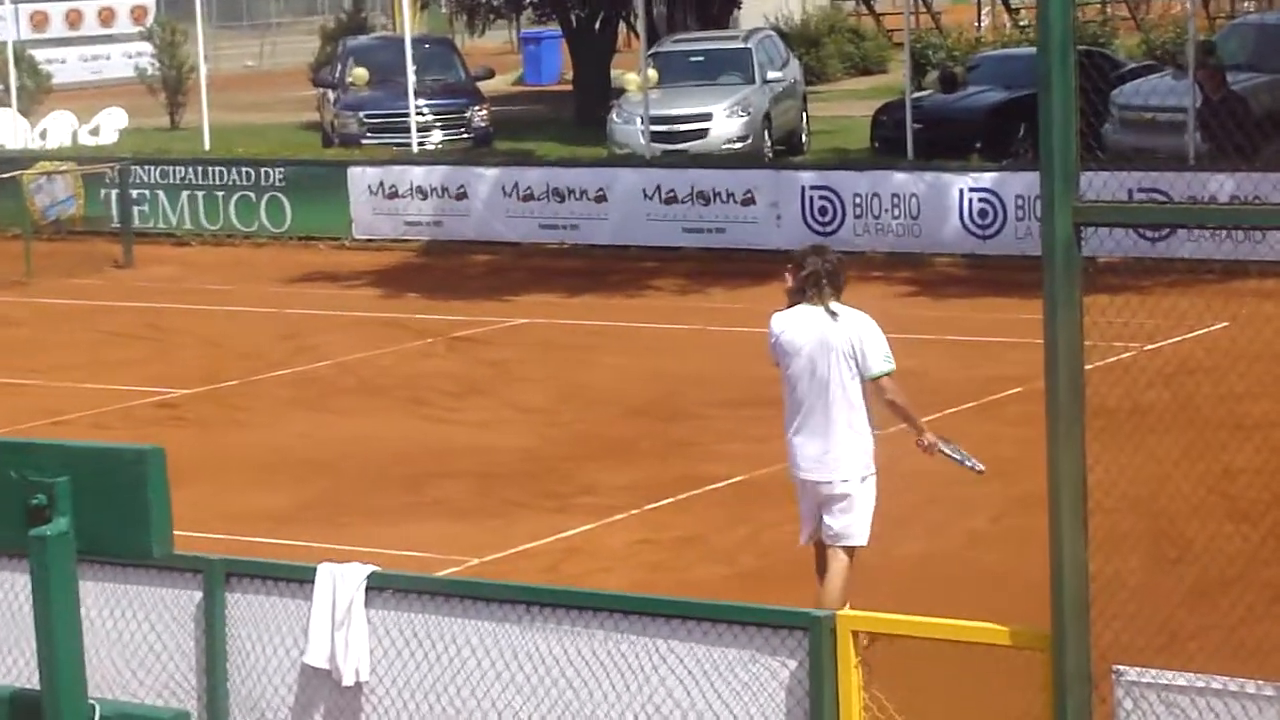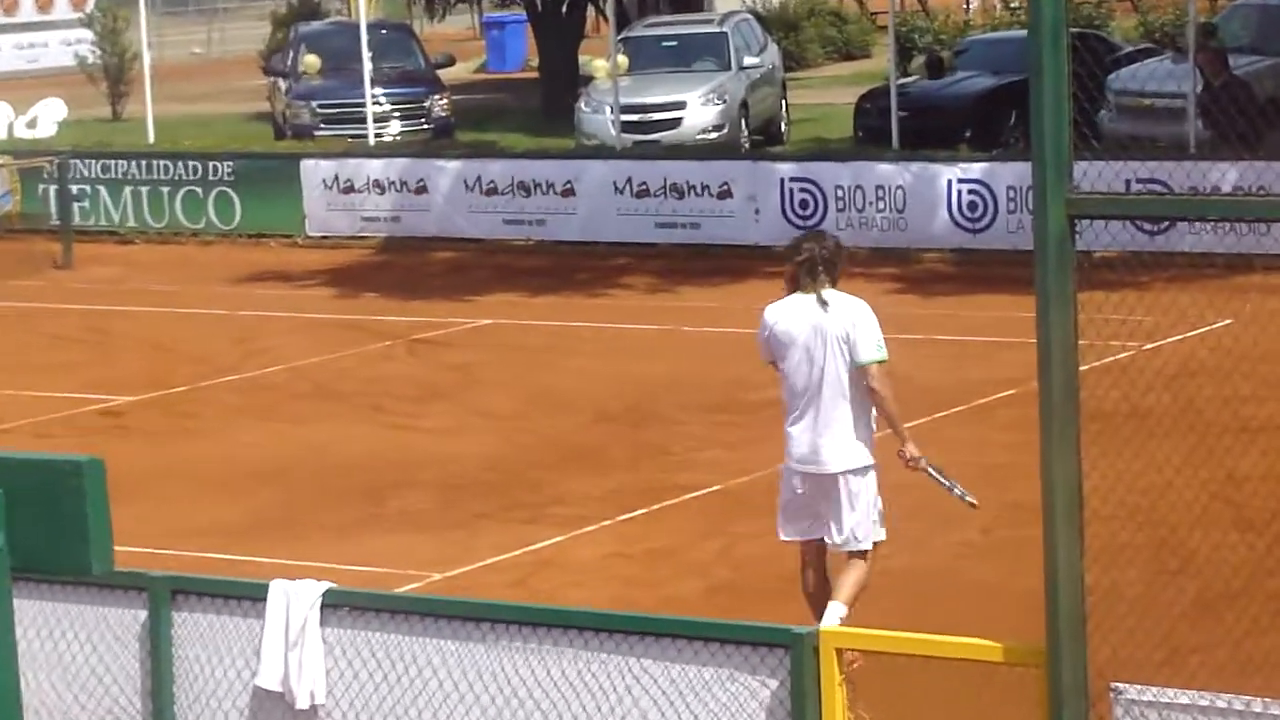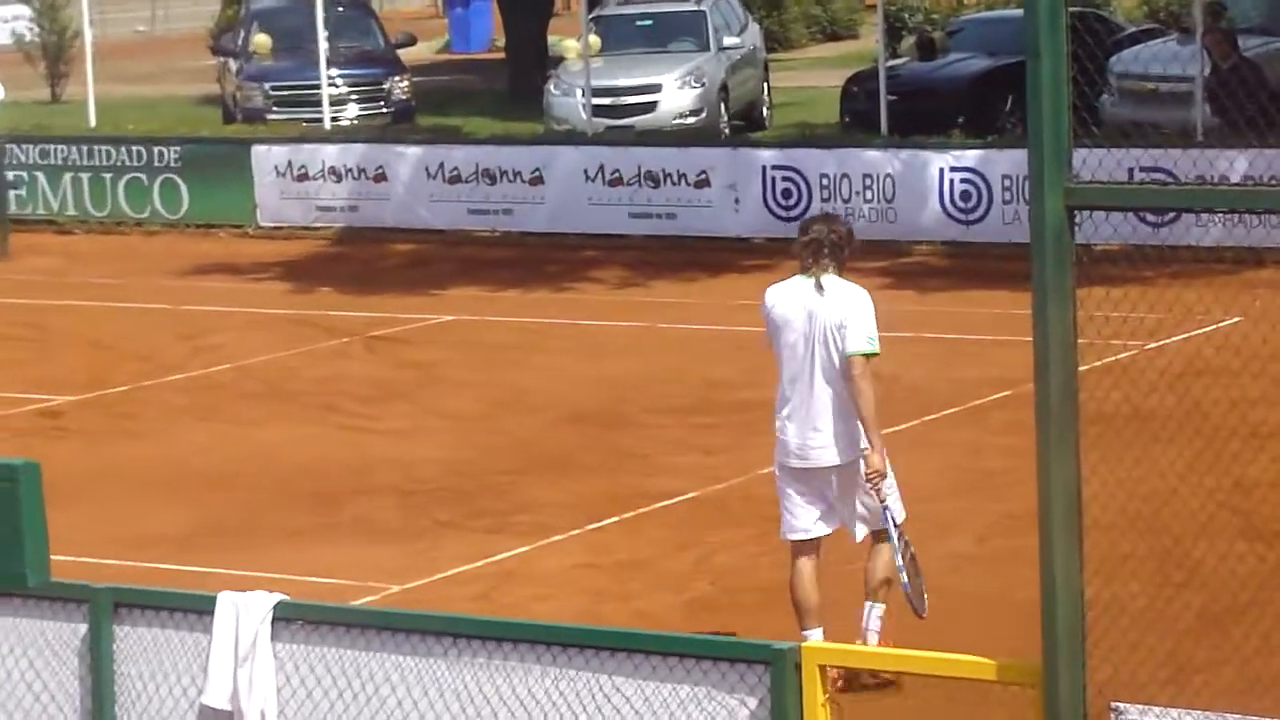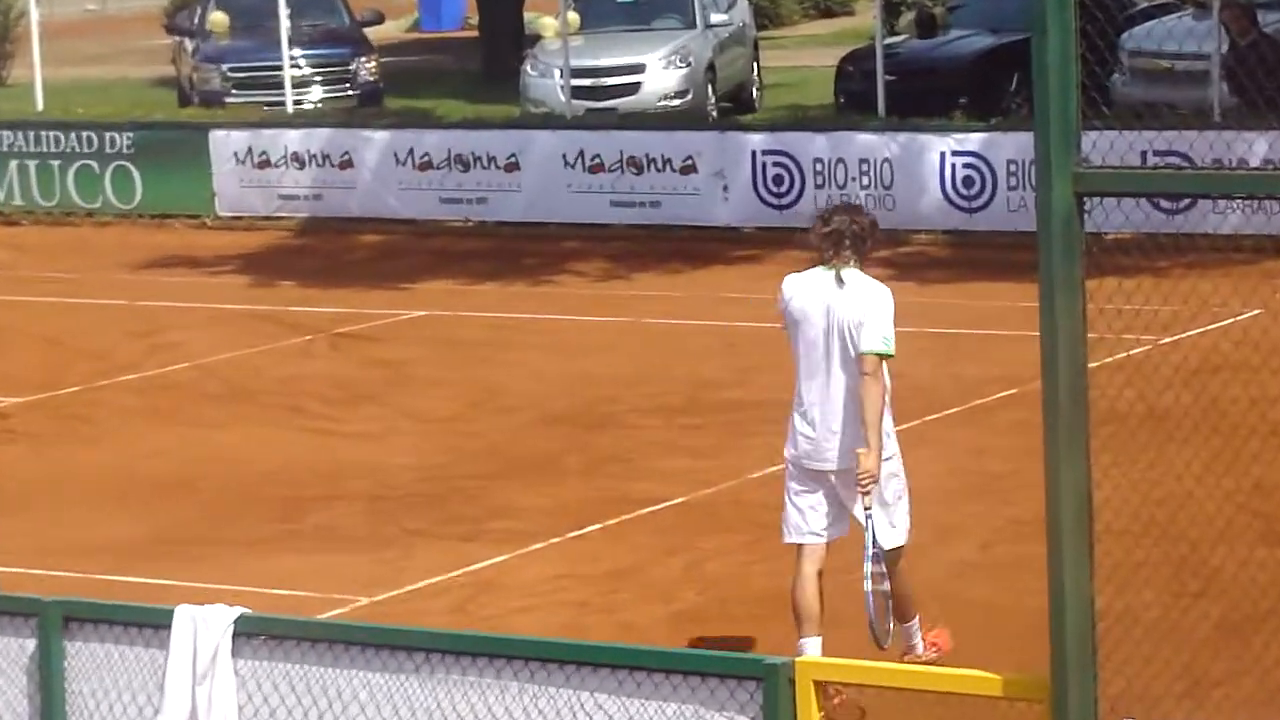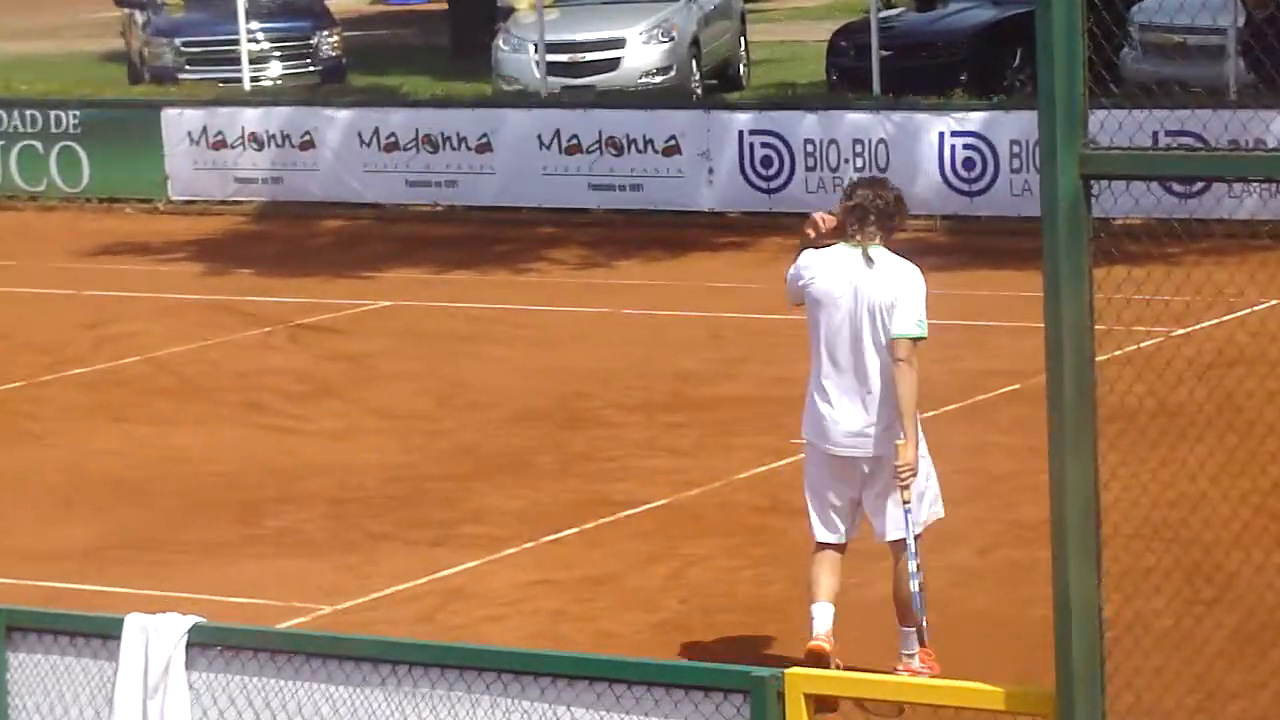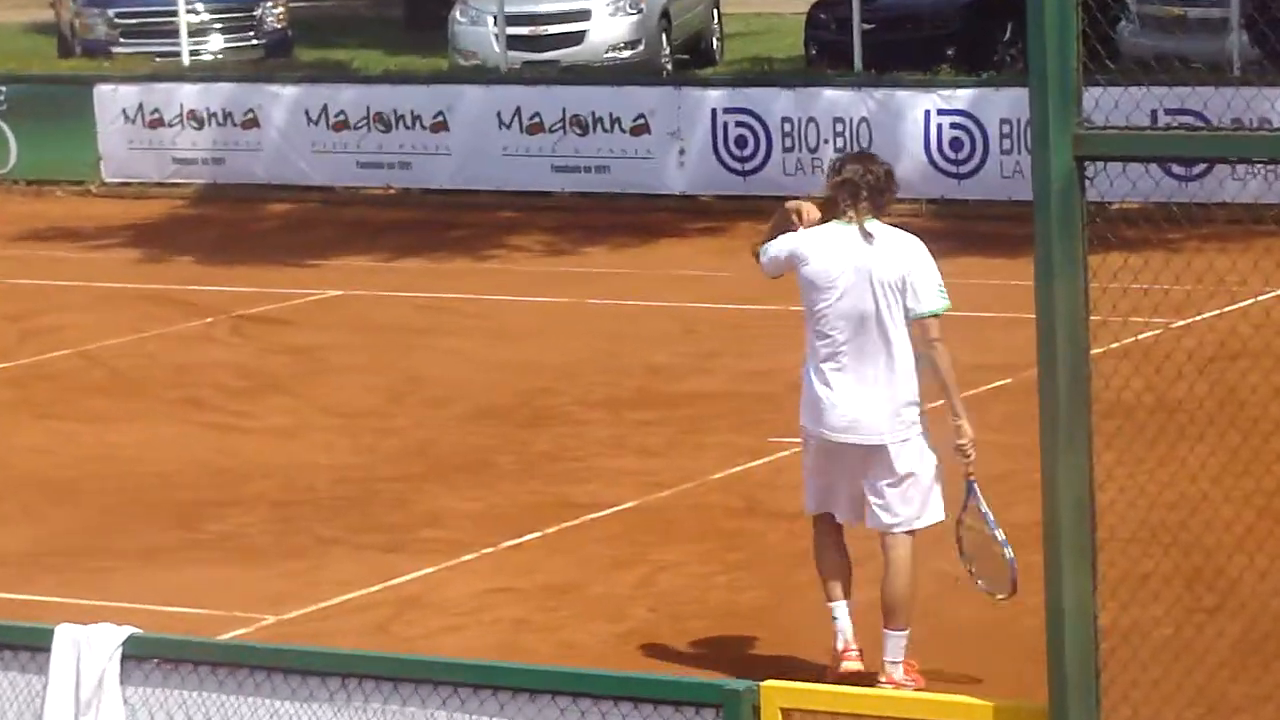
dt=0.2s
person 1, frame 1
left shoulder: (780, 324)
right shoulder: (860, 326)
right elbow: (888, 392)
left wrist: (791, 303)
right wrist: (920, 430)
left hip: (805, 458)
right hip: (849, 460)
left knee: (823, 545)
right knee: (840, 553)
person 1, frame 2
left shoulder: (774, 315)
right shoulder: (855, 311)
right elbow: (877, 384)
right wrist: (904, 439)
left hip: (800, 454)
right hip: (849, 454)
left knee: (812, 550)
right knee: (859, 555)
right ankle: (831, 629)
person 1, frame 3
left shoulder: (775, 298)
right shoulder: (853, 299)
right elbow: (859, 376)
right wrist: (874, 446)
left hip: (795, 447)
right hip: (847, 446)
left knee: (804, 552)
right knee: (883, 537)
right ankle: (869, 643)
person 1, frame 4
left shoulder: (794, 289)
right shoulder: (872, 294)
right elbow: (871, 375)
left wrist: (821, 264)
right wrist: (870, 448)
left hip: (807, 448)
right hip: (860, 448)
left knee: (809, 557)
right knee: (891, 550)
left ankle: (811, 662)
right ankle: (915, 646)
person 1, frame 5
left shoulder: (814, 266)
right shoulder: (902, 275)
right elbow: (904, 361)
left wrist: (813, 241)
right wrist: (911, 439)
left hip: (828, 433)
right hip: (886, 436)
left knee: (827, 543)
right knee: (903, 546)
left ankle: (821, 632)
right ankle: (912, 659)
person 1, frame 6
left shoulder: (806, 245)
right shoulder: (907, 250)
left elbow: (761, 259)
right elbow: (931, 341)
left wrist: (790, 221)
right wrist: (959, 414)
left hip: (828, 419)
right hip: (893, 423)
left knee: (826, 523)
right knee: (898, 541)
